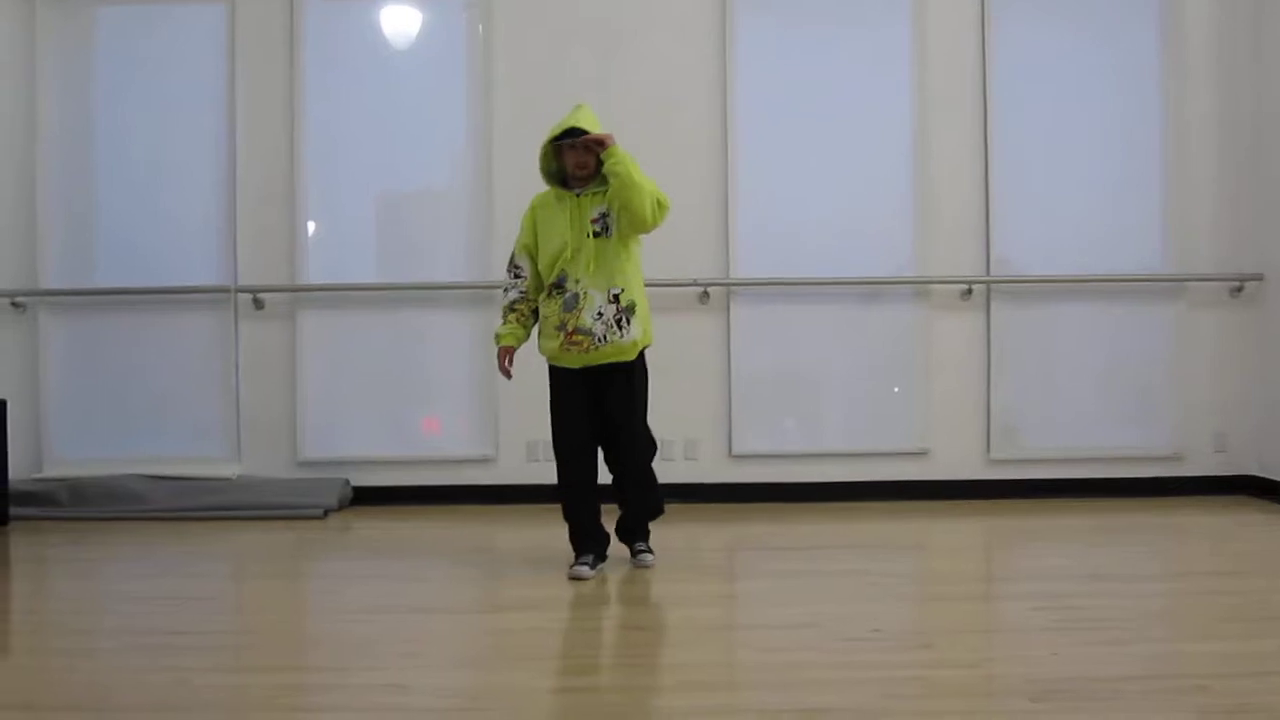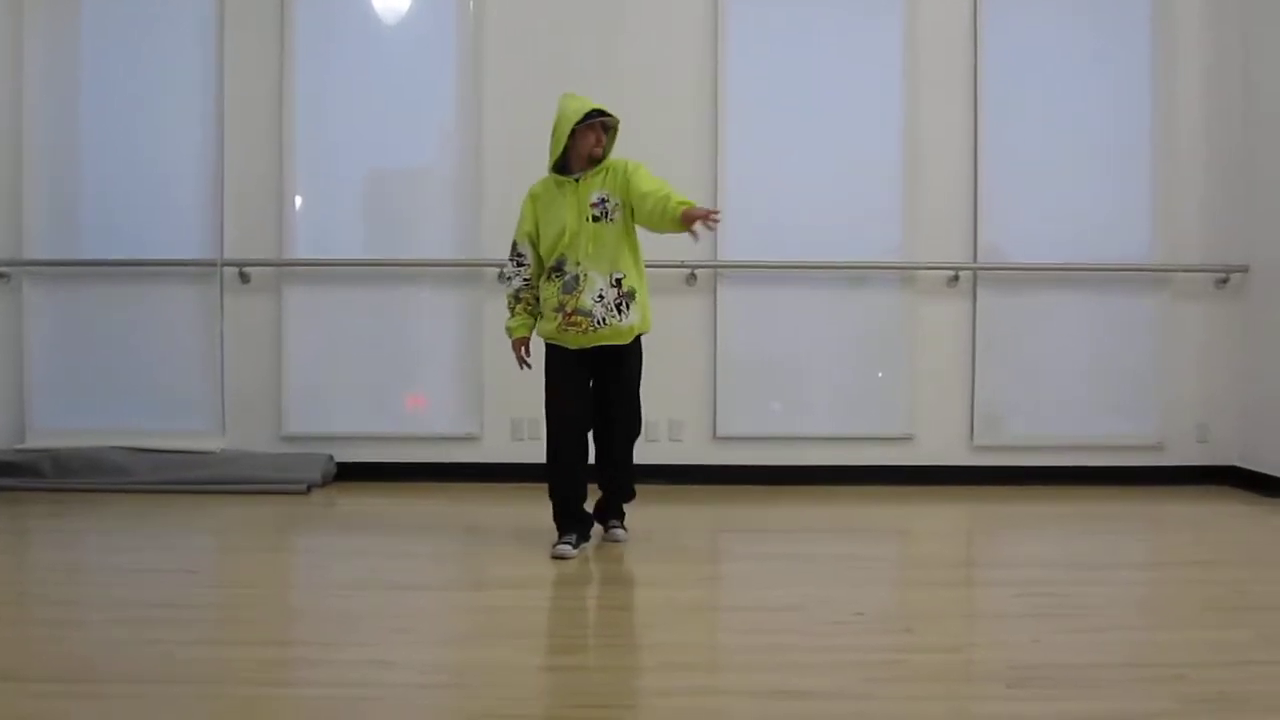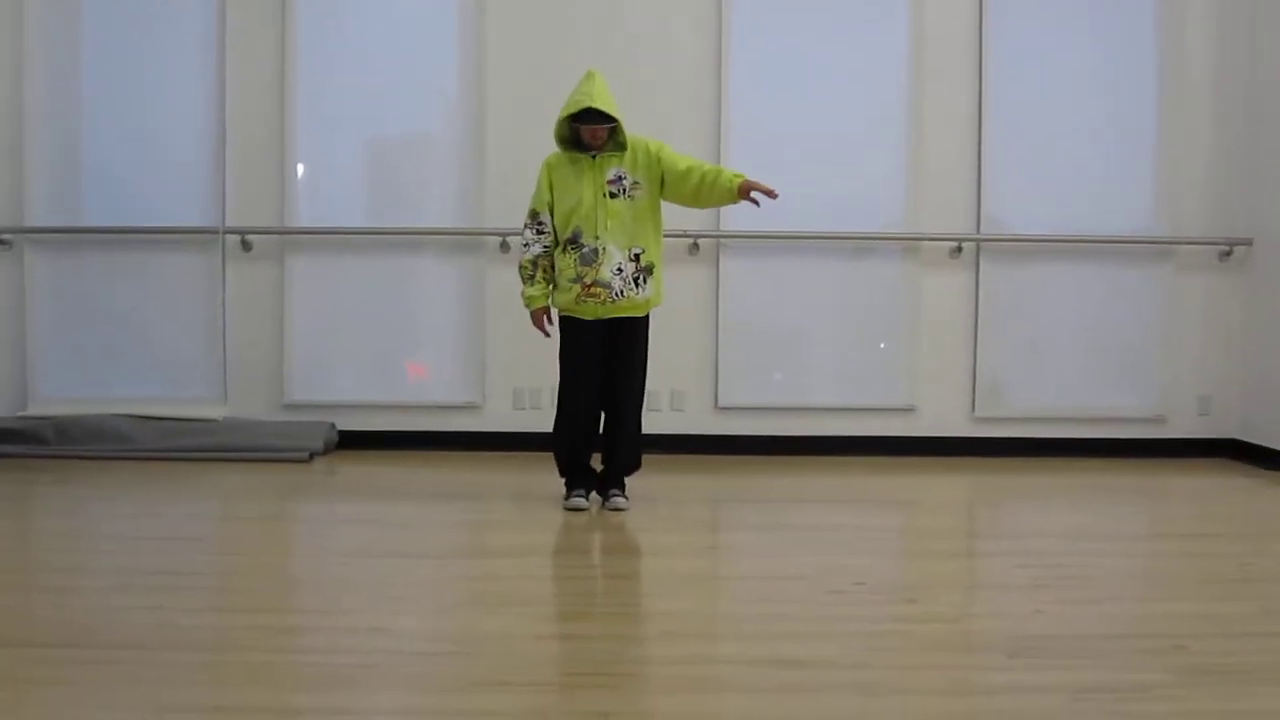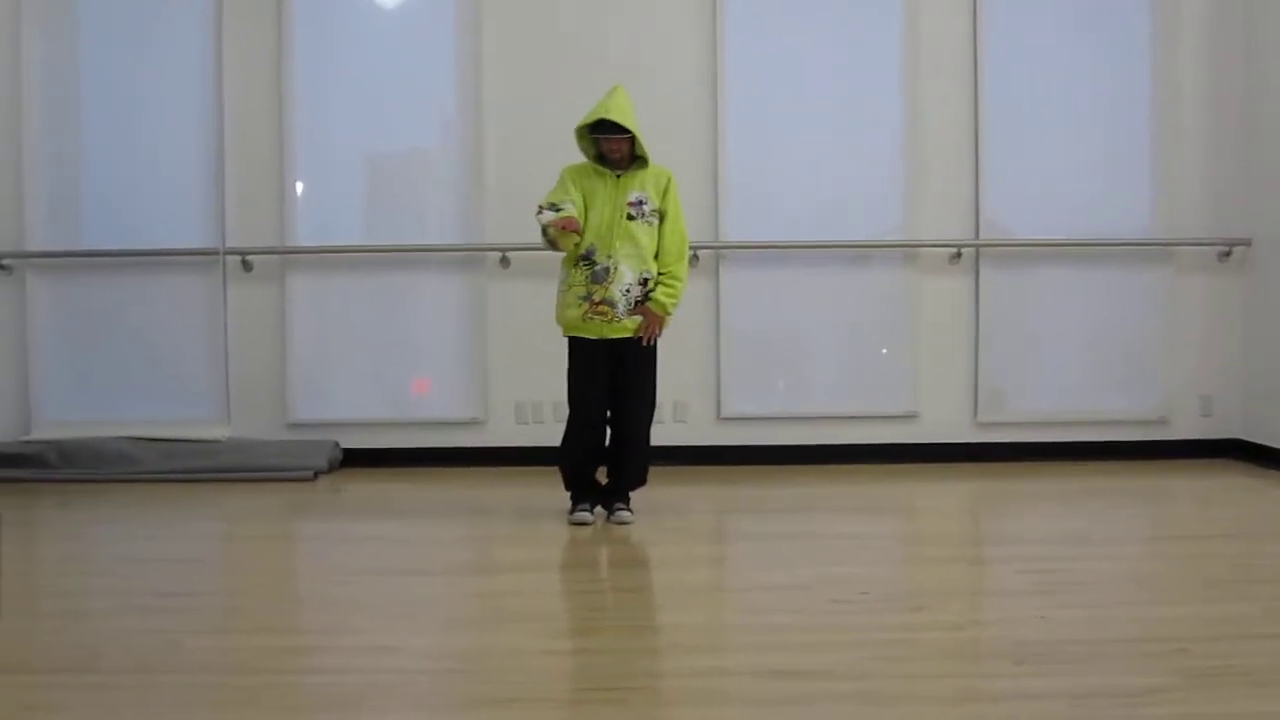
dt=1s
person 1, frame 1
left shoulder: (622, 193)
right shoulder: (542, 207)
left elbow: (650, 212)
right elbow: (523, 276)
left wrist: (615, 156)
right wrist: (511, 334)
left hip: (622, 349)
right hip: (566, 355)
left knee: (630, 444)
right knee: (574, 453)
left ankle: (637, 530)
right ankle: (588, 545)
person 1, frame 2
left shoulder: (624, 175)
right shoulder: (540, 195)
left elbow: (657, 199)
right elbow: (522, 265)
left wrist: (685, 212)
right wrist: (519, 325)
left hip: (620, 331)
right hip: (564, 335)
left knee: (620, 427)
right knee: (565, 432)
left ankle: (613, 509)
right ankle: (571, 523)
person 1, frame 3
left shoulder: (645, 155)
right shoulder: (555, 167)
left elbow: (694, 177)
right elbow: (537, 236)
left wrist: (735, 184)
right wrist: (536, 296)
left hip: (631, 303)
right hip: (577, 305)
left knee: (625, 396)
right knee: (578, 395)
left ankle: (614, 478)
right ankle: (577, 478)
person 1, frame 4
left shoulder: (659, 181)
right shoulder: (574, 177)
left elbow: (674, 252)
right elbow: (553, 223)
left wrist: (660, 305)
right wrist: (561, 227)
left hip: (638, 322)
right hip: (586, 321)
left knee: (634, 414)
right knee: (586, 413)
left ankle: (619, 492)
right ankle: (582, 492)
